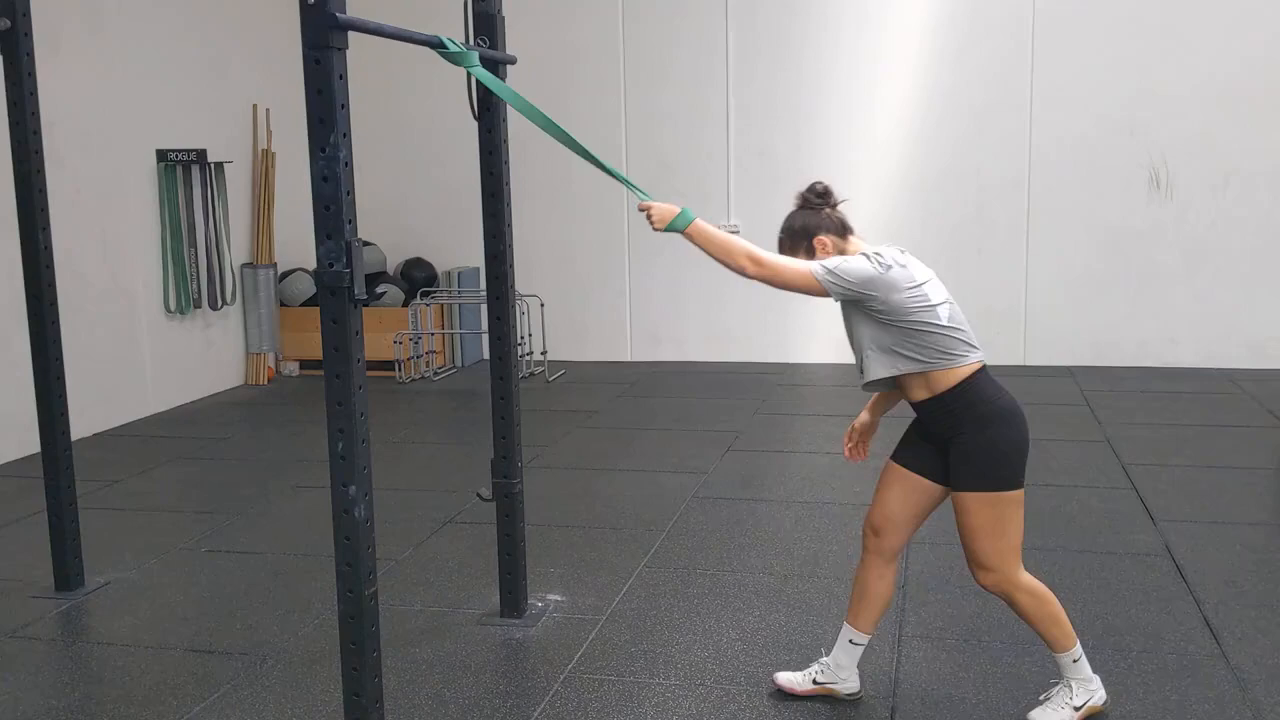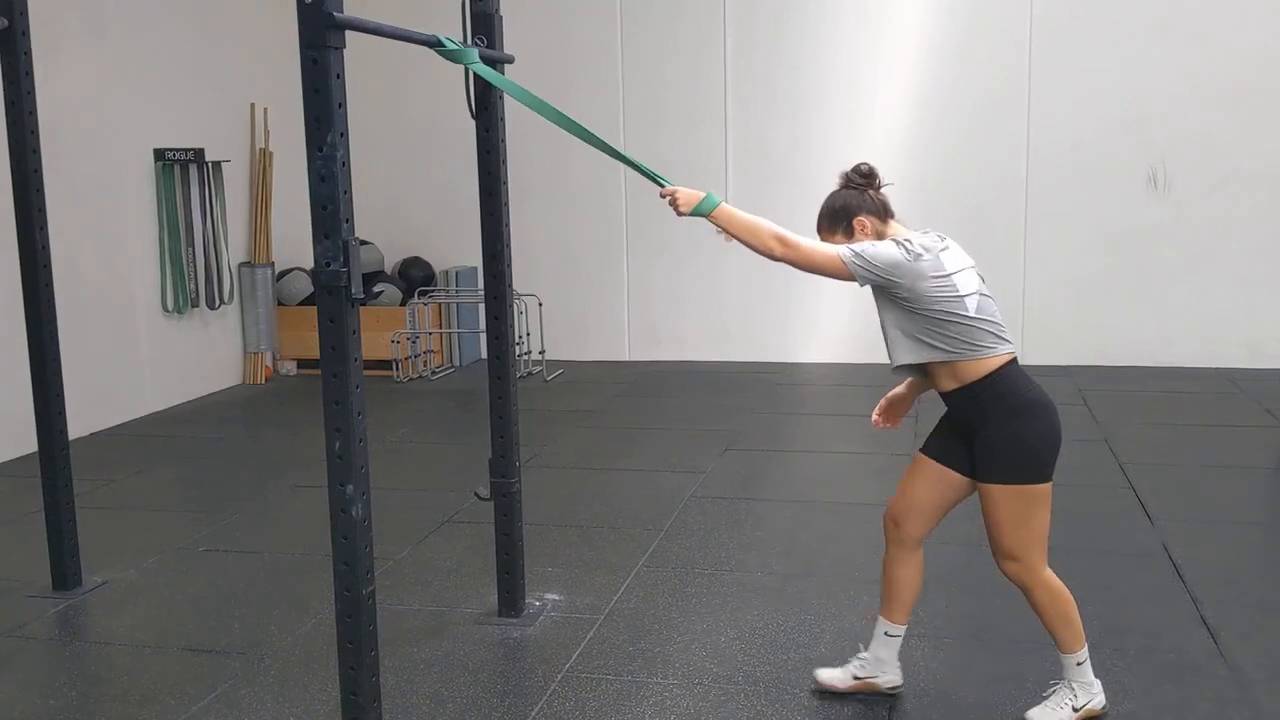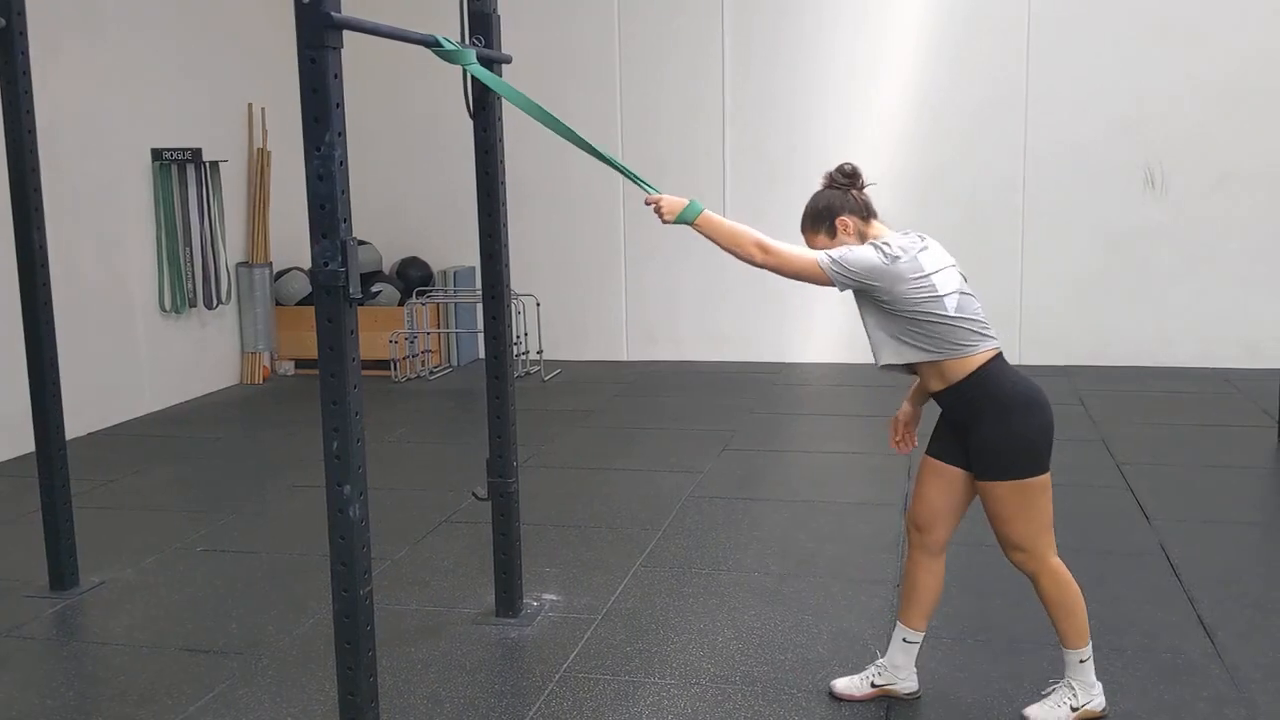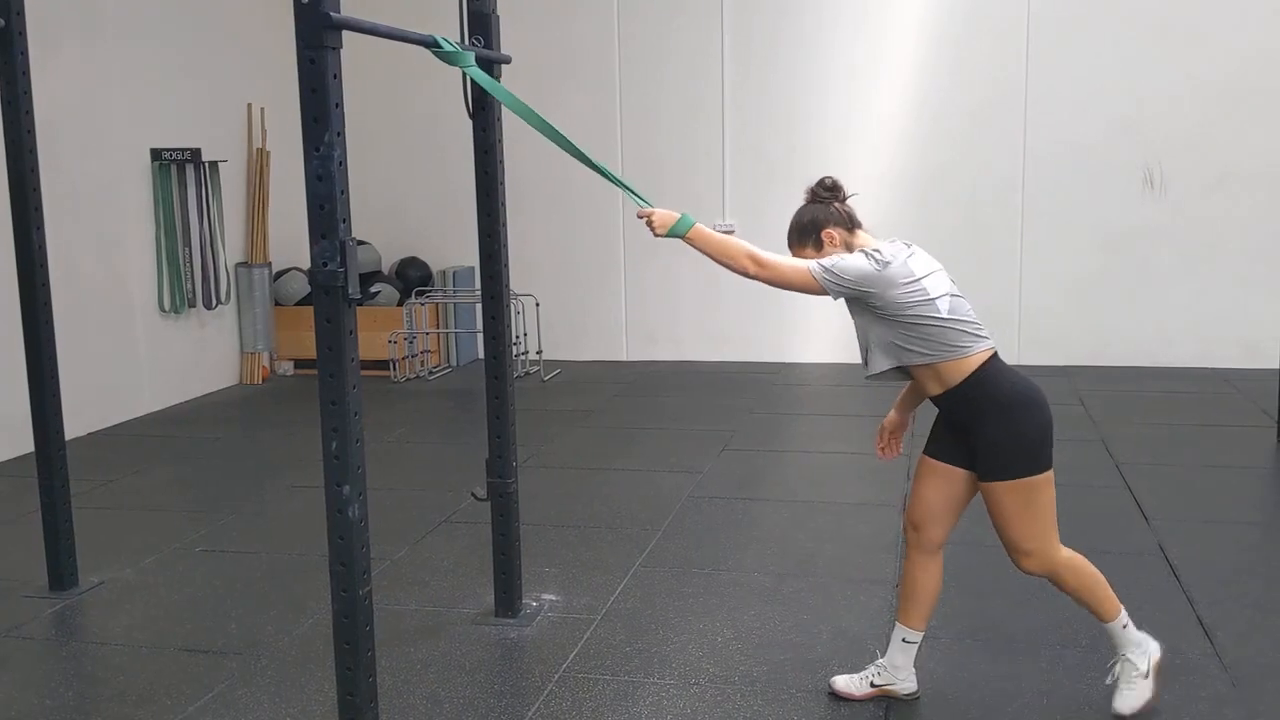
dt=0.2s
person 1, frame 1
left shoulder: (867, 273)
right shoulder: (884, 265)
left elbow: (757, 266)
left wrist: (681, 219)
right wrist: (873, 412)
left hip: (984, 425)
right hip: (939, 424)
left knee: (995, 571)
right knee: (880, 537)
right ankle: (838, 671)
person 1, frame 2
left shoulder: (897, 259)
right shoulder: (926, 246)
left elbow: (784, 247)
left wrist: (706, 206)
right wrist: (909, 387)
left hip: (1012, 416)
right hip: (968, 416)
left knee: (1019, 562)
right knee: (903, 524)
right ankle: (879, 665)
person 1, frame 3
left shoulder: (878, 263)
right shoulder: (909, 247)
left elbow: (766, 254)
left wrist: (692, 213)
right wrist: (914, 401)
left hip: (1006, 412)
right hip: (965, 413)
left knee: (1029, 553)
right knee: (926, 533)
right ankle: (897, 672)
person 1, frame 4
left shoulder: (870, 270)
right shoulder: (894, 256)
left elbow: (756, 263)
left wrist: (681, 224)
right wrist: (901, 411)
left hip: (1005, 412)
right hip: (964, 414)
left knee: (1034, 554)
right knee: (921, 533)
left ankle: (1134, 650)
right ankle: (895, 672)
